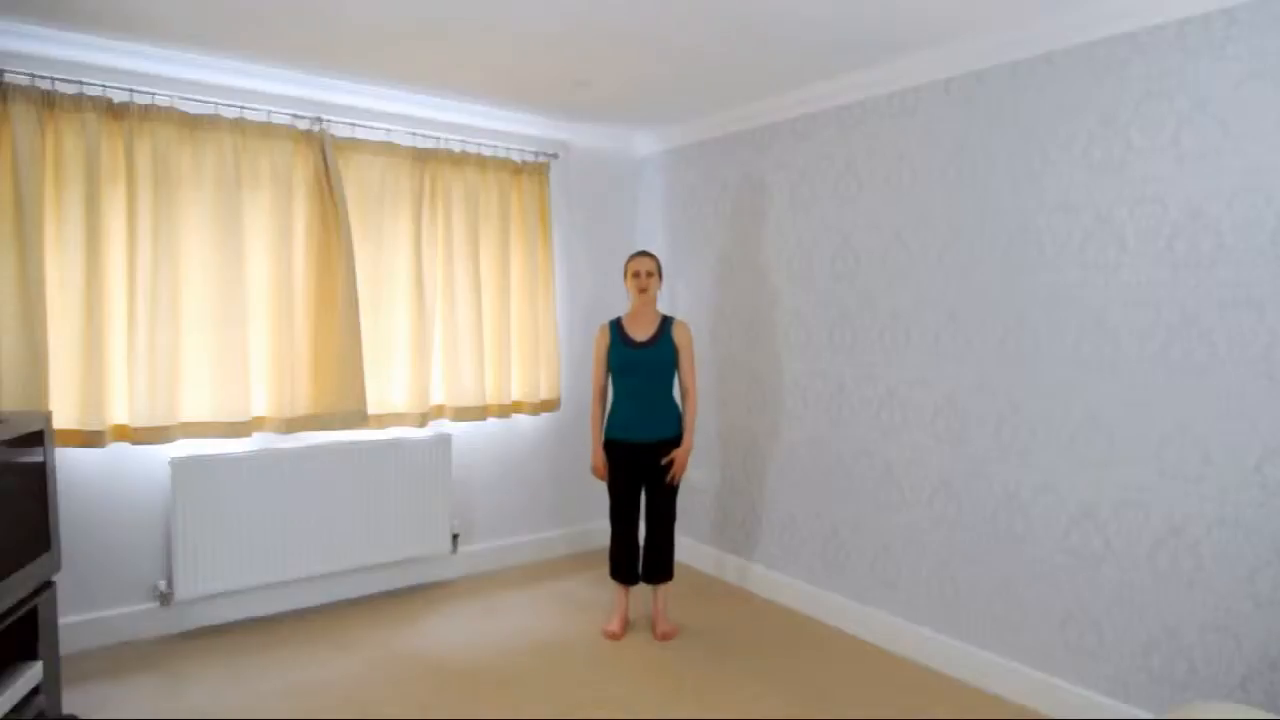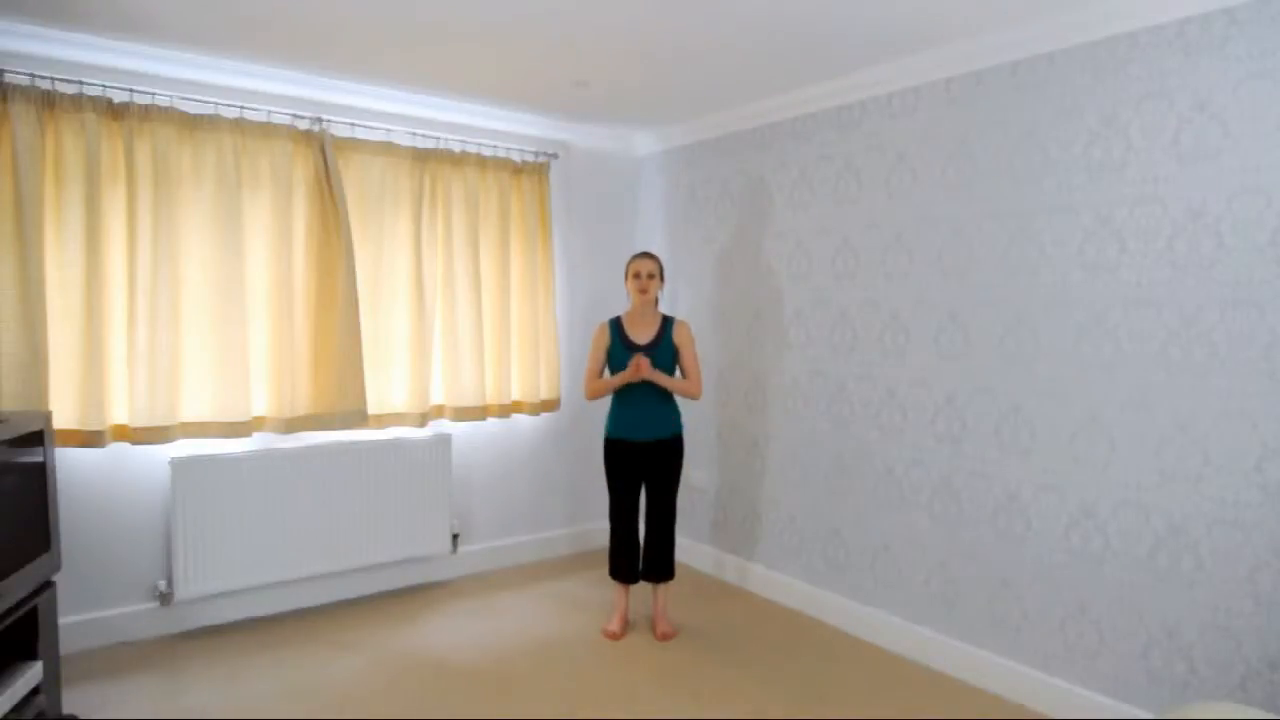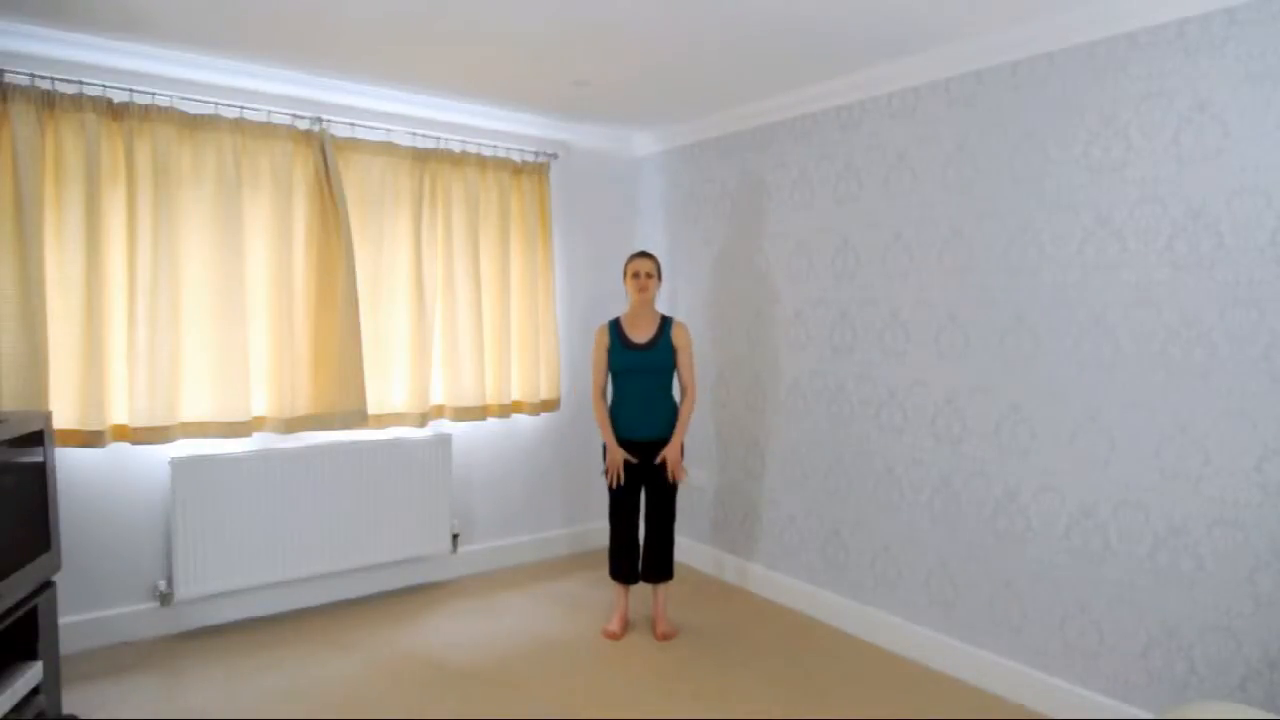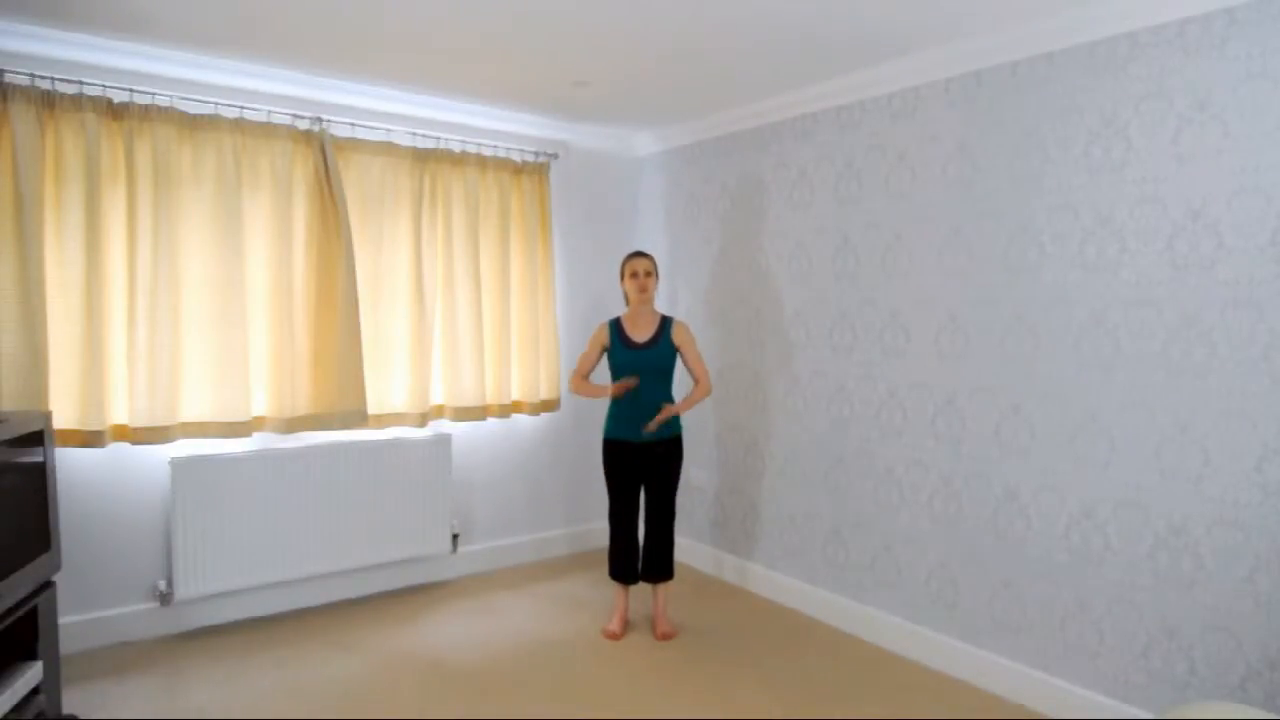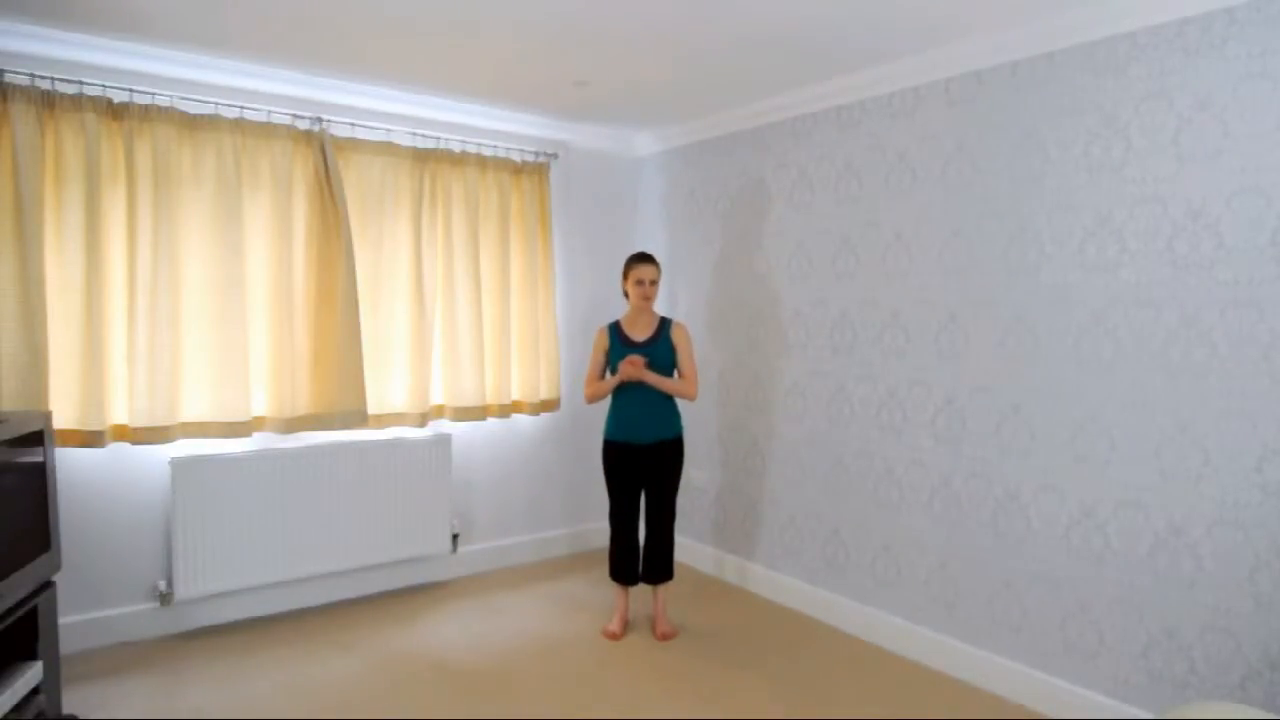
dt=1s
person 1, frame 1
left shoulder: (677, 330)
right shoulder: (608, 332)
left elbow: (689, 390)
right elbow: (599, 392)
left wrist: (686, 443)
right wrist: (597, 447)
left hip: (664, 442)
right hip: (621, 442)
left knee: (661, 522)
right knee: (622, 522)
left ankle: (660, 609)
right ankle: (620, 608)
person 1, frame 2
left shoulder: (678, 329)
right shoulder: (607, 330)
left elbow: (695, 388)
right elbow: (590, 389)
left wrist: (654, 374)
right wrist: (626, 375)
left hip: (665, 440)
right hip: (620, 440)
left knee: (661, 519)
right knee: (622, 519)
left ankle: (660, 609)
right ankle: (620, 608)
person 1, frame 3
left shoulder: (675, 331)
right shoulder: (607, 332)
left elbow: (689, 391)
right elbow: (599, 394)
left wrist: (676, 442)
right wrist: (611, 443)
left hip: (663, 444)
right hip: (621, 445)
left knee: (661, 520)
right knee: (621, 520)
left ankle: (660, 609)
right ankle: (620, 608)
person 1, frame 4
left shoulder: (676, 329)
right shoulder: (607, 331)
left elbow: (704, 383)
right elbow: (576, 380)
left wrist: (677, 409)
right wrist: (607, 390)
left hip: (664, 441)
right hip: (620, 441)
left knee: (661, 520)
right knee: (621, 520)
left ankle: (660, 609)
right ankle: (620, 608)
person 1, frame 5
left shoulder: (675, 331)
right shoulder: (607, 334)
left elbow: (690, 389)
right elbow: (590, 393)
left wrist: (646, 374)
right wrist: (620, 376)
left hip: (665, 442)
right hip: (620, 443)
left knee: (661, 521)
right knee: (622, 522)
left ankle: (660, 609)
right ankle: (621, 609)
